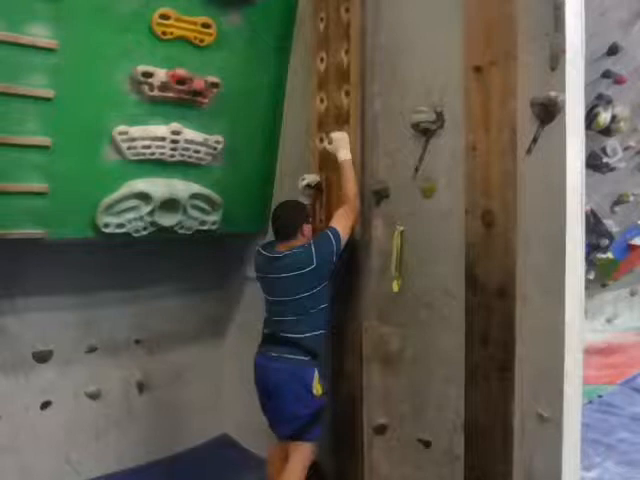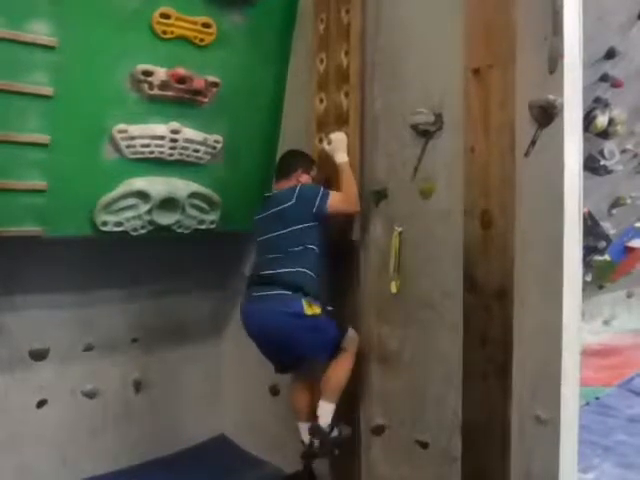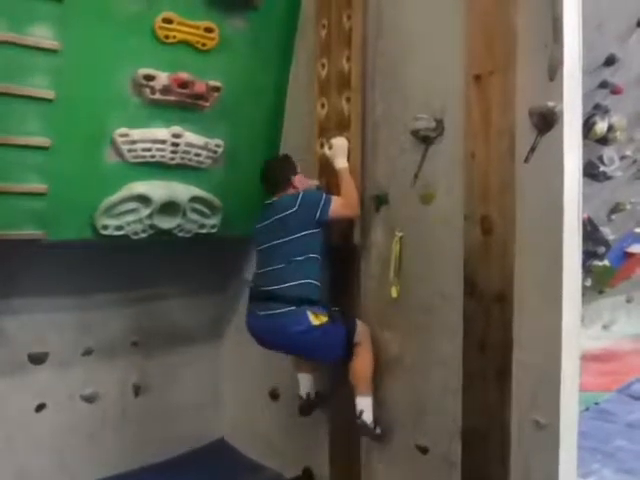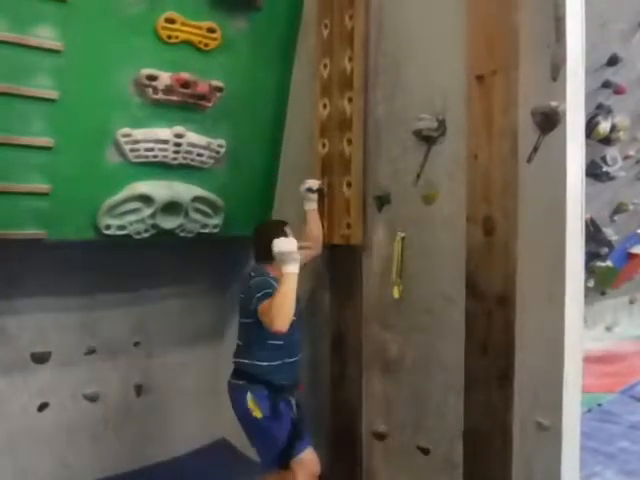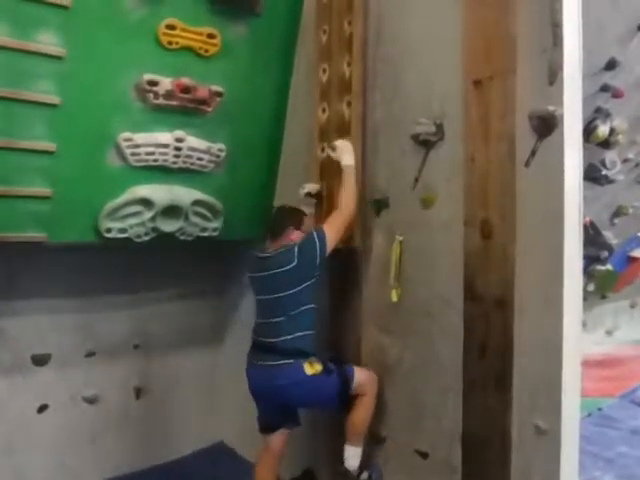
dt=1s
person 1, frame 1
left shoulder: (263, 257)
right shoulder: (317, 256)
left elbow: (285, 233)
right elbow: (350, 208)
left wrist: (304, 196)
right wrist: (343, 154)
left hip: (266, 361)
right hip: (298, 366)
left knee: (285, 441)
right knee: (301, 451)
person 1, frame 2
left shoulder: (265, 207)
right shoulder: (302, 195)
right elbow: (351, 203)
right wrist: (340, 156)
left hip: (253, 308)
right hip: (285, 305)
left knee: (304, 370)
right knee: (349, 343)
left ankle: (310, 438)
right ankle: (323, 425)
person 1, frame 3
left shoulder: (266, 215)
right shoulder: (304, 201)
right elbow: (352, 208)
left wrist: (312, 192)
right wrist: (340, 162)
left hip: (258, 320)
right hip: (290, 319)
left knee: (307, 333)
right knee: (360, 335)
left ankle: (307, 396)
right ankle: (365, 416)
person 1, frame 4
left shoulder: (269, 276)
right shoulder: (262, 286)
left elbow: (314, 245)
right elbow: (278, 323)
left wrist: (311, 204)
right wrist: (292, 268)
left hip: (272, 391)
right hip: (258, 394)
person 1, frame 5
left shoulder: (259, 263)
right shoulder: (300, 256)
right elbow: (345, 213)
left wrist: (305, 206)
right wrist: (347, 161)
left hip: (260, 371)
right hip: (290, 372)
left knee: (273, 445)
right knee: (367, 382)
